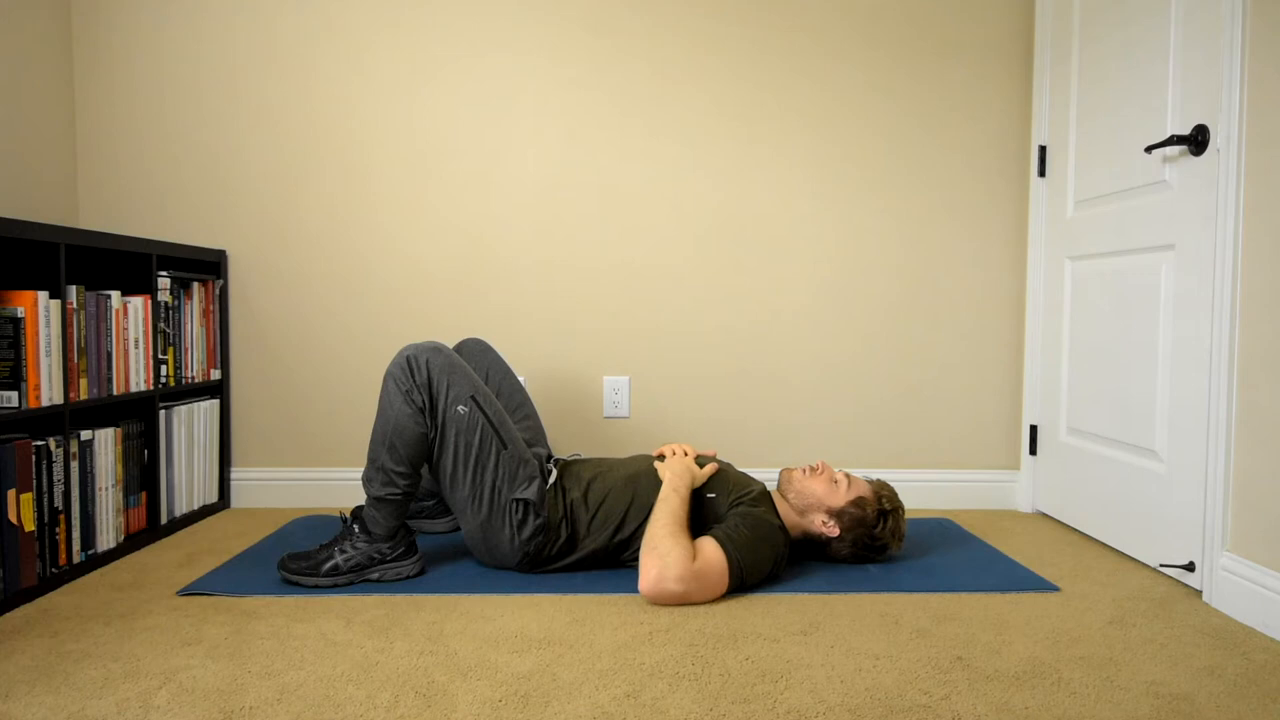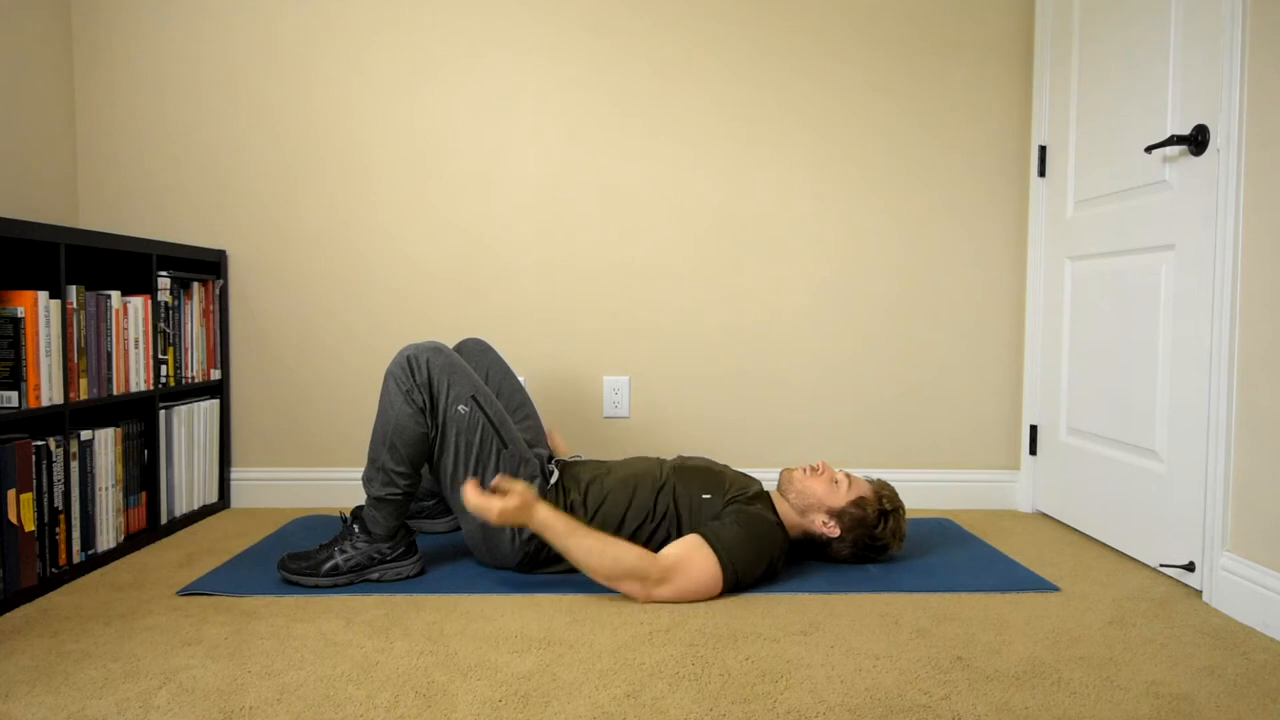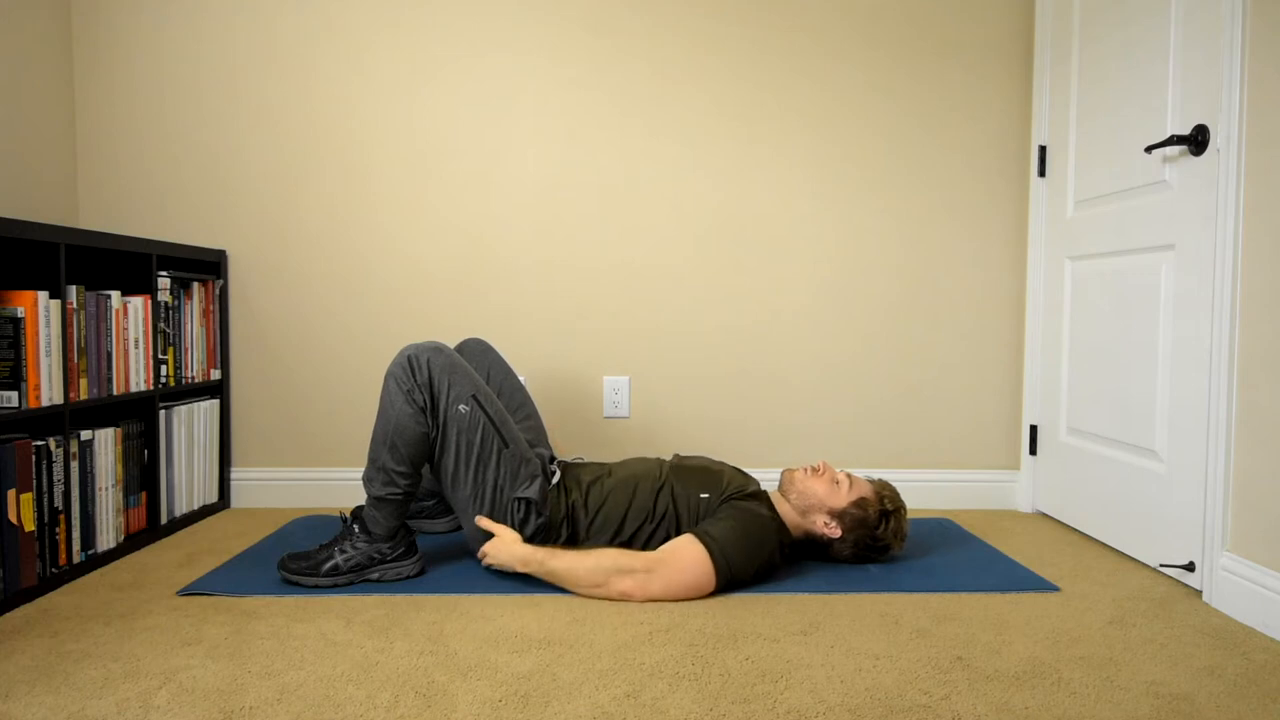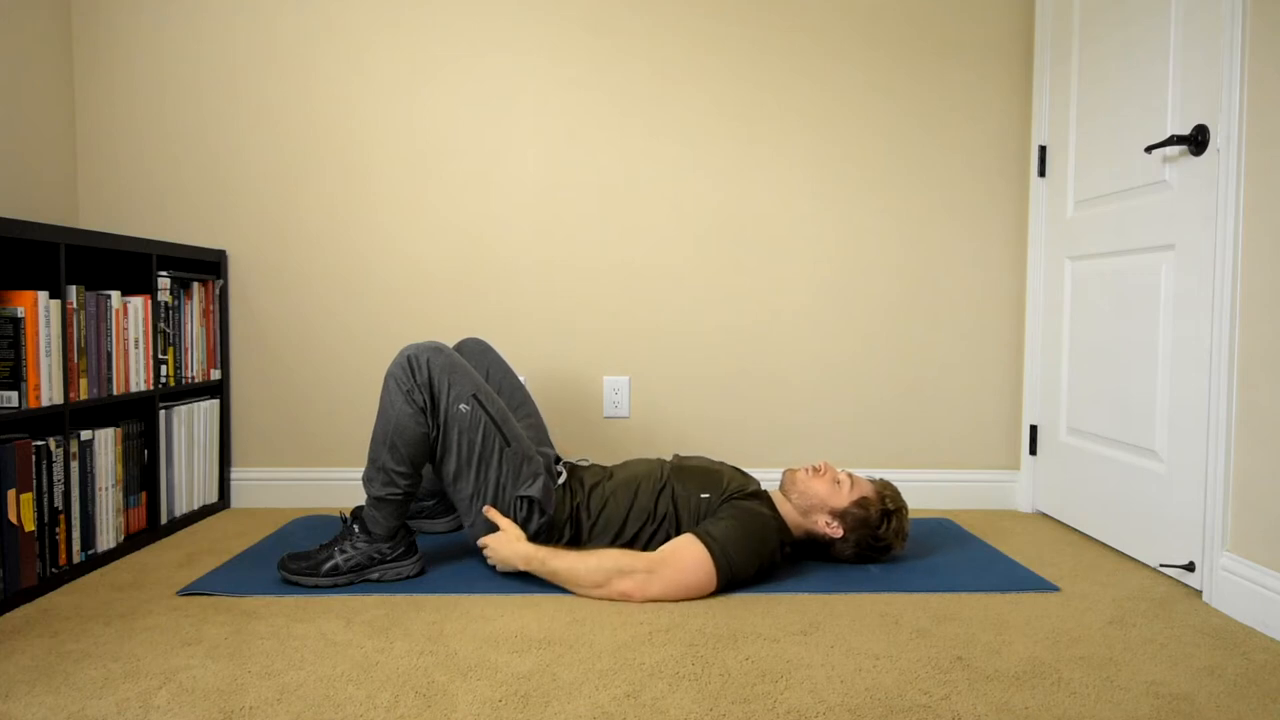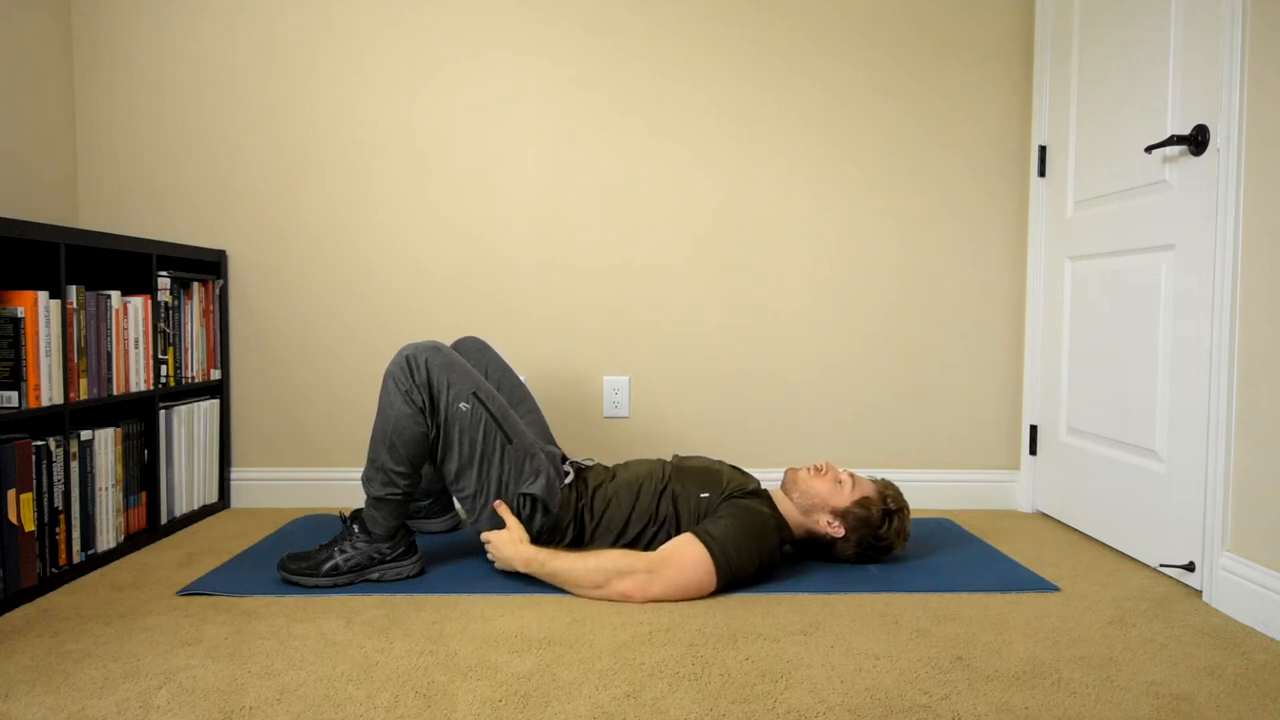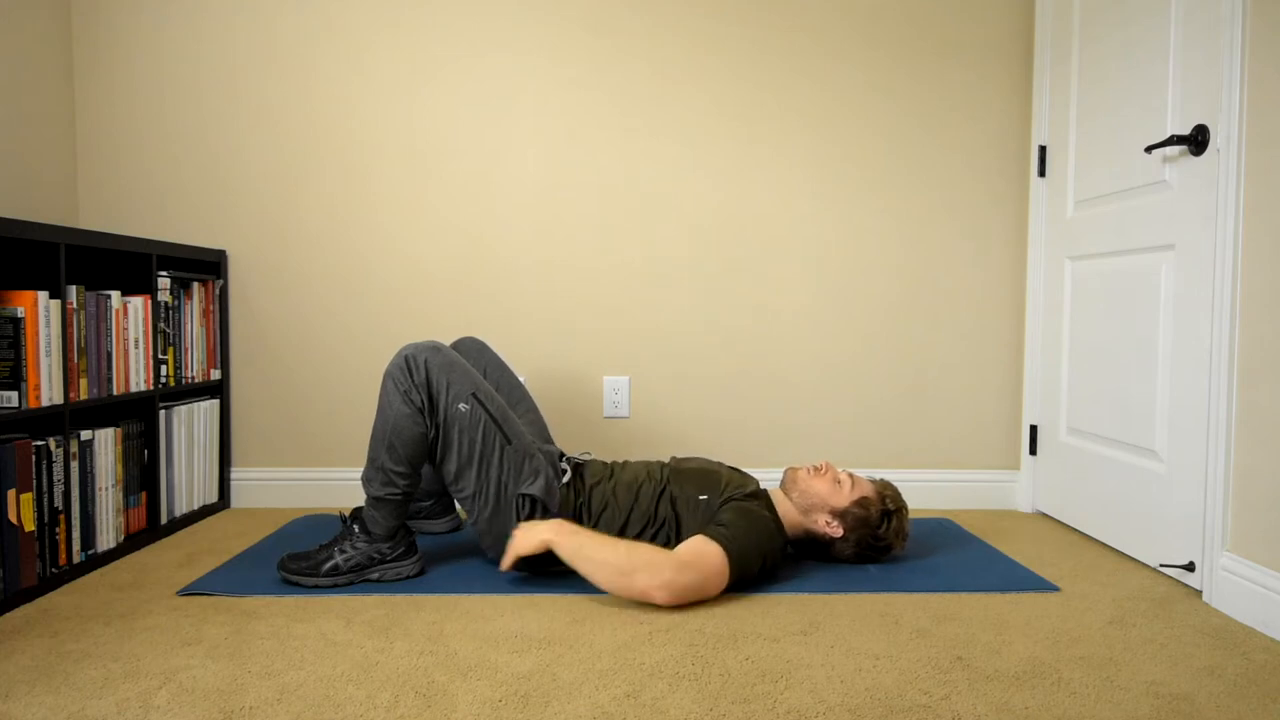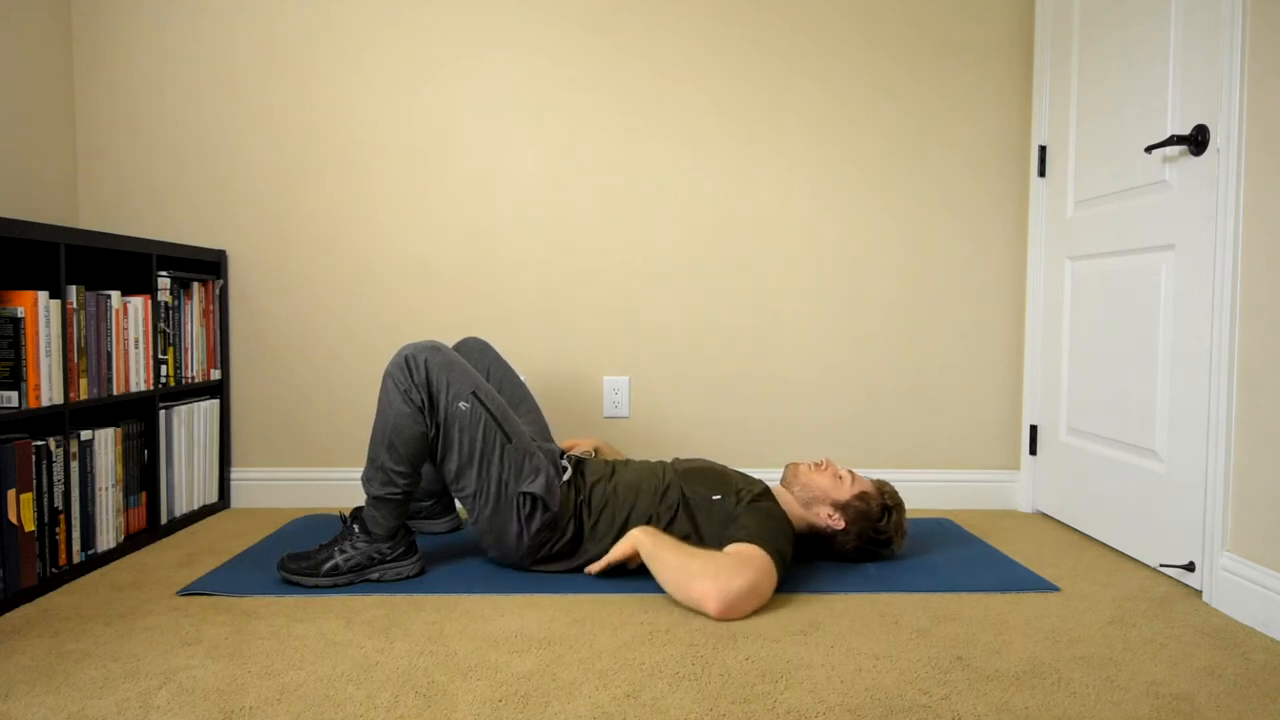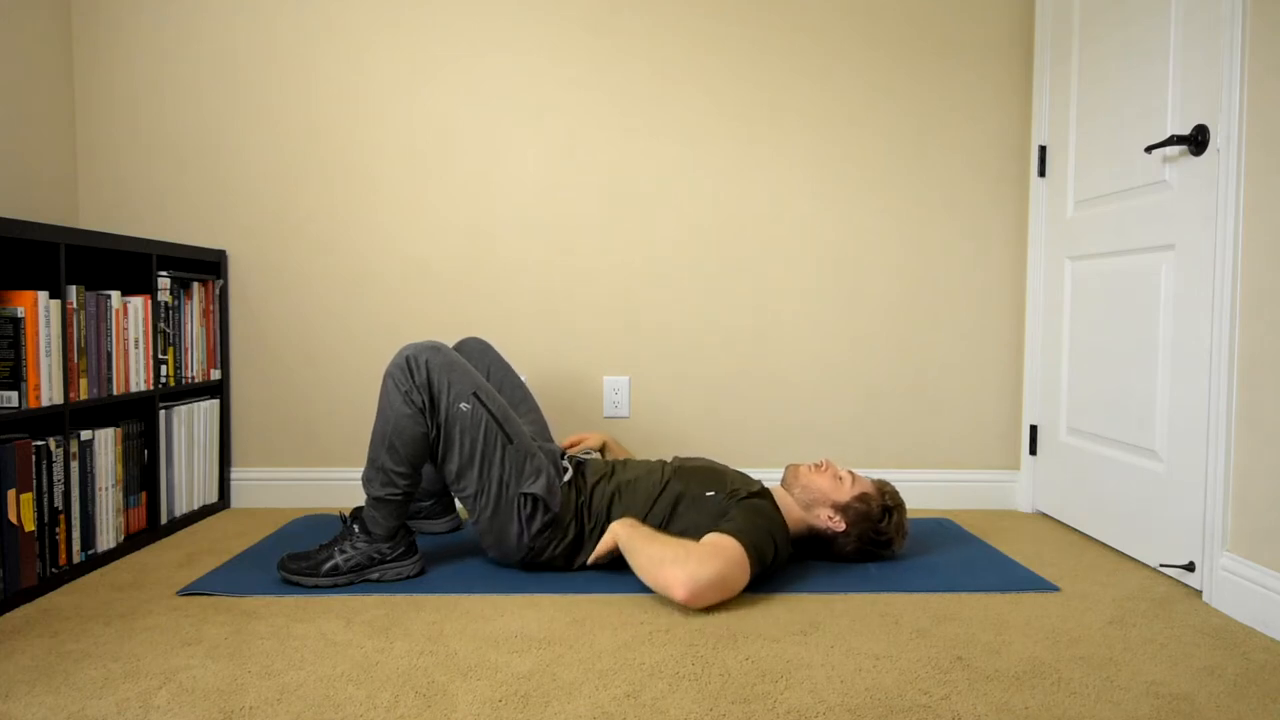
dt=0.5s
person 1, frame 1
left shoulder: (760, 538)
right shoulder: (755, 504)
left elbow: (662, 580)
left wrist: (677, 480)
right wrist: (681, 462)
left hip: (524, 520)
right hip: (553, 480)
left knee: (421, 364)
right knee: (470, 353)
left ankle: (379, 541)
right ankle: (429, 501)
person 1, frame 2
left shoulder: (758, 537)
right shoulder: (753, 506)
left elbow: (653, 579)
left wrist: (533, 517)
right wrist: (560, 461)
left hip: (537, 511)
right hip: (554, 485)
left knee: (422, 365)
right knee: (470, 352)
left ankle: (378, 543)
right ankle: (426, 503)
person 1, frame 3
left shoulder: (753, 536)
right shoulder: (750, 504)
left elbow: (639, 578)
left wrist: (522, 556)
left hip: (529, 513)
right hip: (556, 482)
left knee: (422, 365)
right knee: (472, 353)
left ankle: (378, 542)
right ankle: (428, 502)
person 1, frame 4
left shoulder: (753, 534)
right shoulder: (749, 503)
left elbow: (640, 580)
left wrist: (525, 555)
left hip: (532, 511)
right hip: (559, 482)
left knee: (423, 366)
right knee: (470, 353)
left ankle: (378, 542)
right ankle: (431, 503)
person 1, frame 5
left shoulder: (753, 532)
right shoulder: (750, 502)
left elbow: (642, 578)
left wrist: (526, 557)
left hip: (537, 509)
right hip: (564, 479)
left knee: (421, 364)
right knee: (468, 351)
left ankle: (378, 542)
right ankle: (428, 502)
person 1, frame 6
left shoulder: (756, 532)
right shoulder: (751, 505)
left elbow: (664, 581)
left wrist: (553, 534)
left hip: (534, 509)
right hip: (563, 480)
left knee: (420, 365)
right knee: (467, 351)
left ankle: (378, 543)
right ankle: (427, 504)
person 1, frame 7
left shoulder: (768, 528)
right shoulder: (757, 503)
left elbow: (725, 593)
left wrist: (645, 539)
right wrist: (603, 451)
left hip: (536, 514)
right hip: (565, 477)
left knee: (420, 363)
right knee: (469, 352)
left ankle: (379, 541)
right ankle: (428, 503)
person 1, frame 8
left shoulder: (761, 529)
right shoulder: (754, 503)
left elbow: (689, 581)
left wrist: (623, 528)
right wrist: (609, 447)
left hip: (535, 516)
right hip: (563, 479)
left knee: (421, 364)
right knee: (470, 352)
left ankle: (379, 543)
right ankle: (428, 504)
